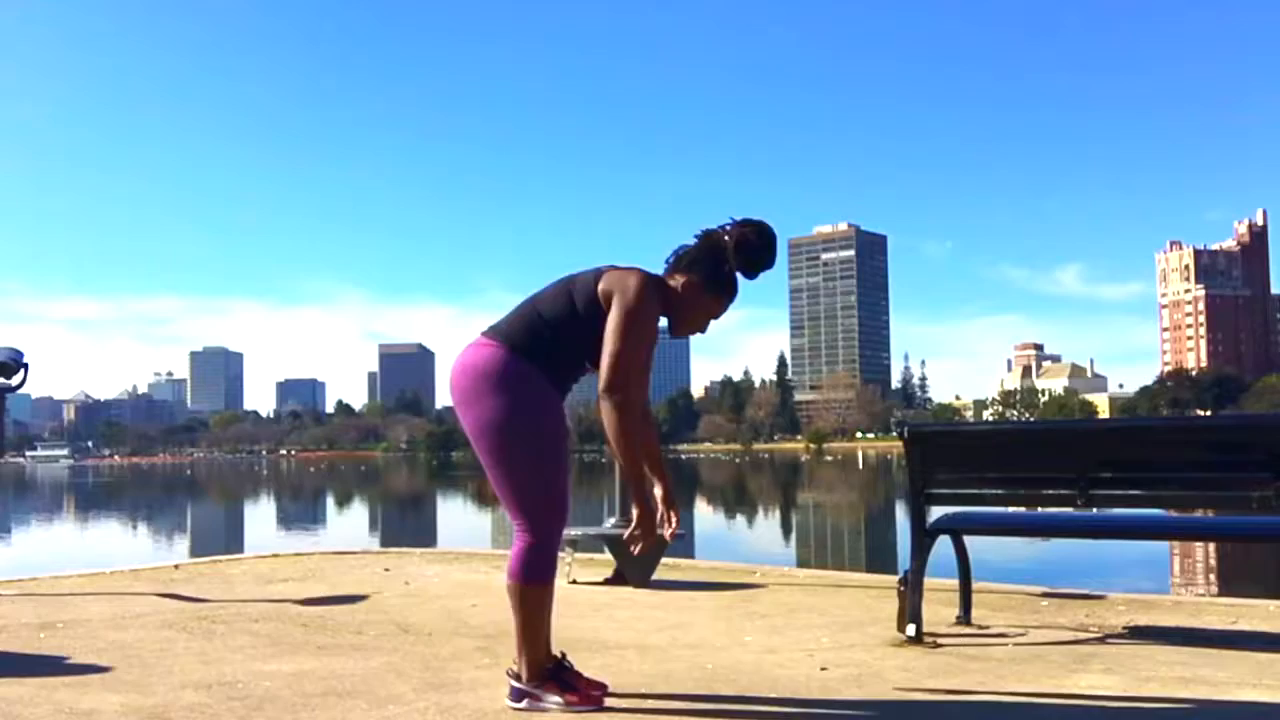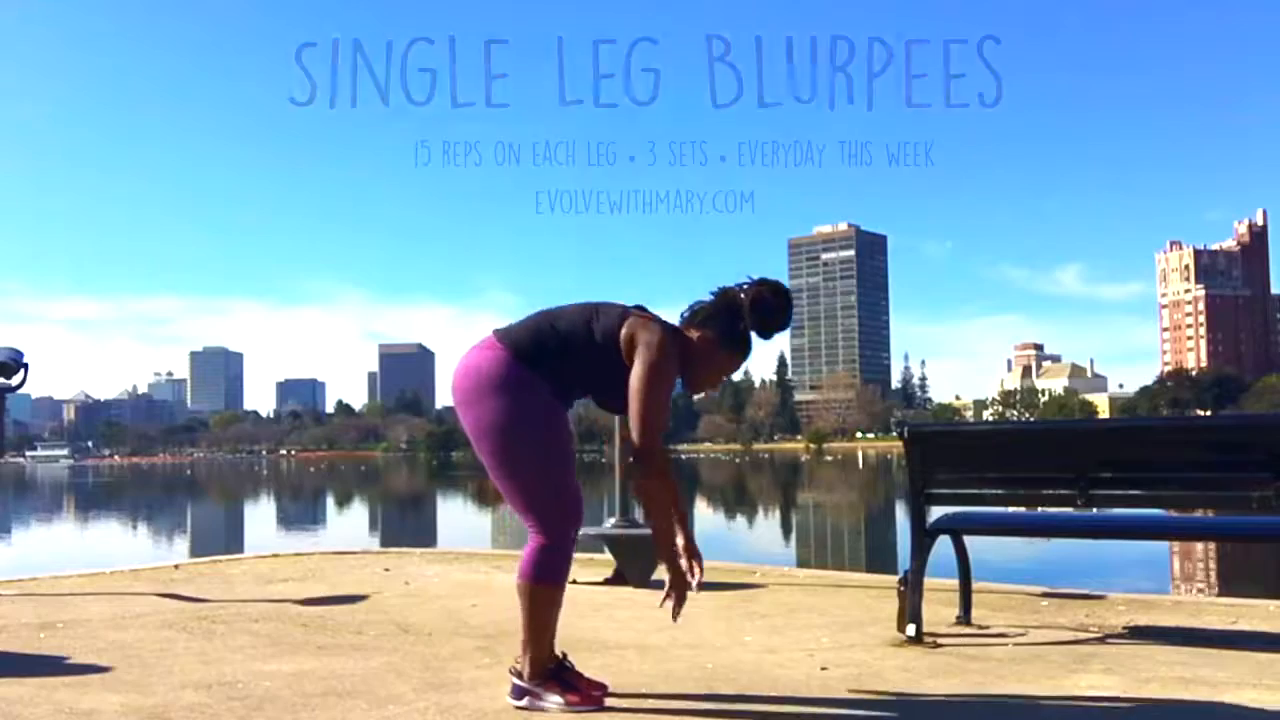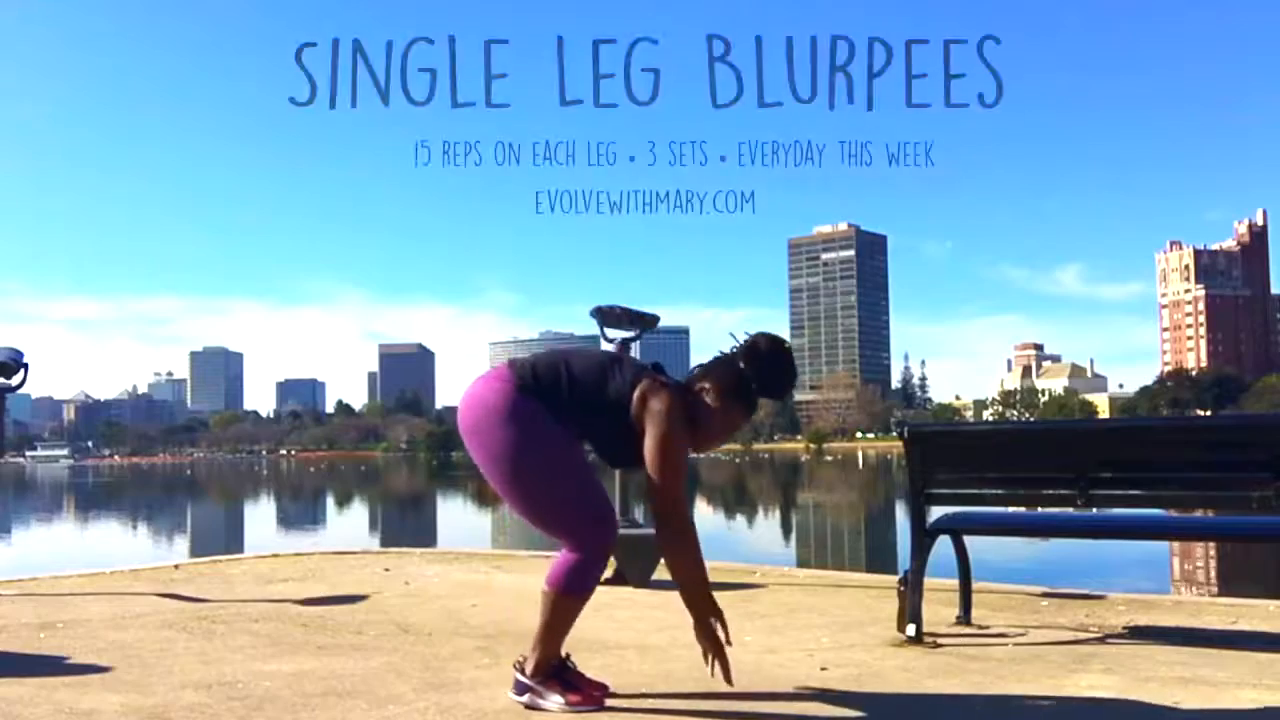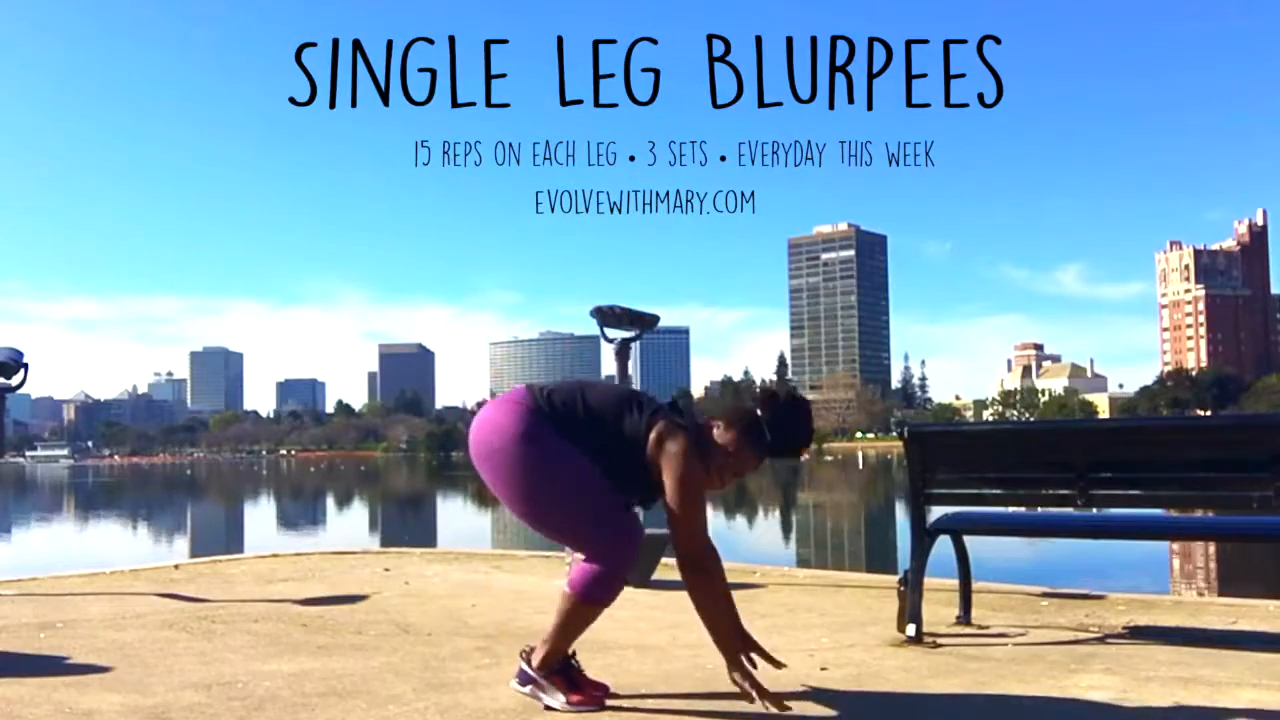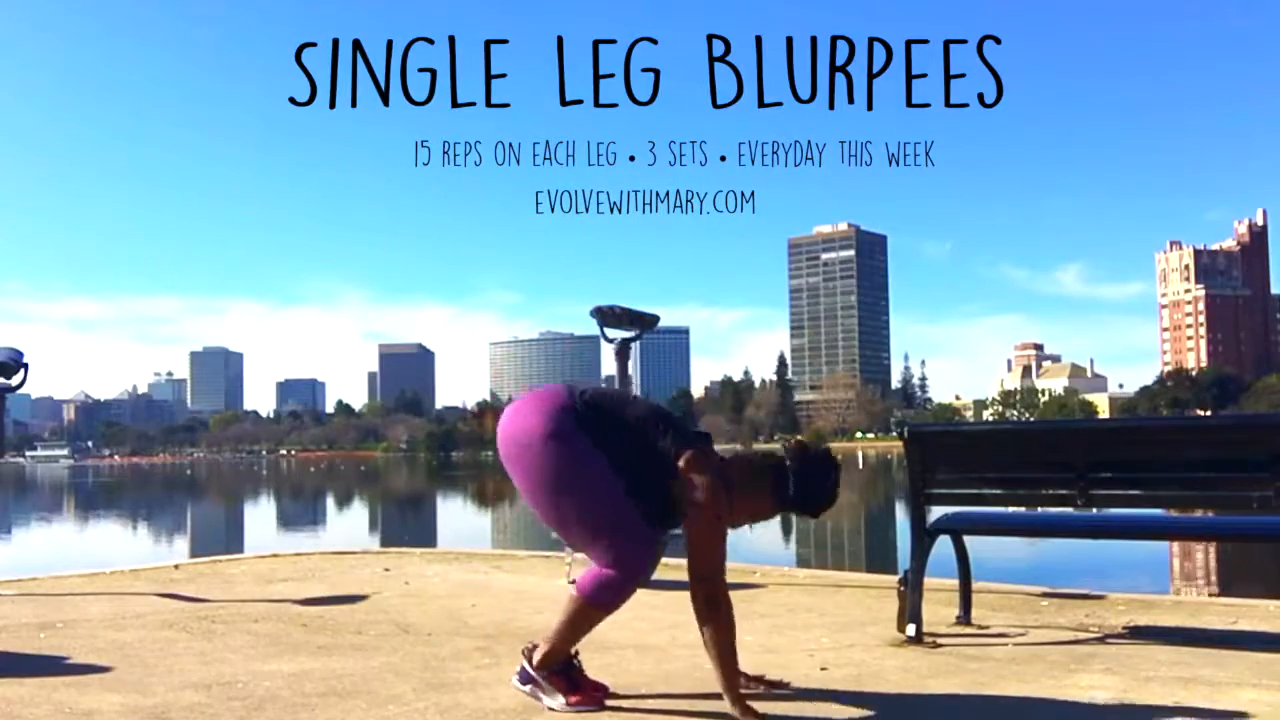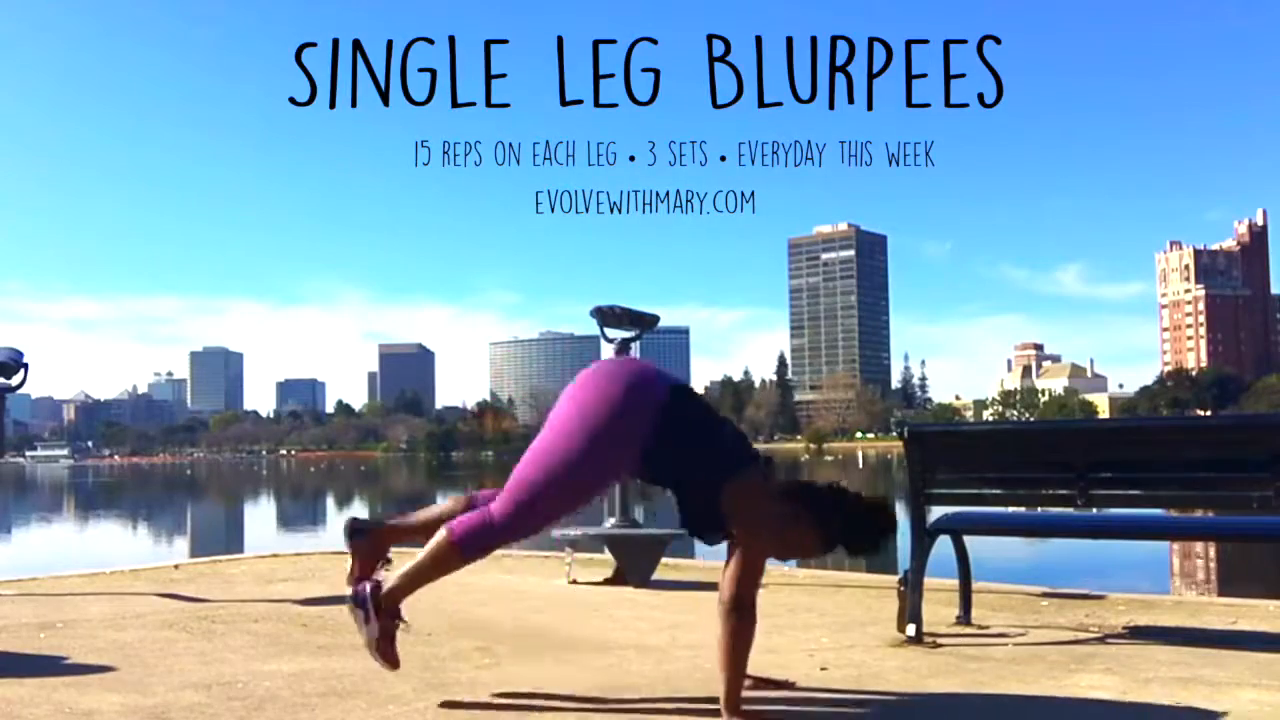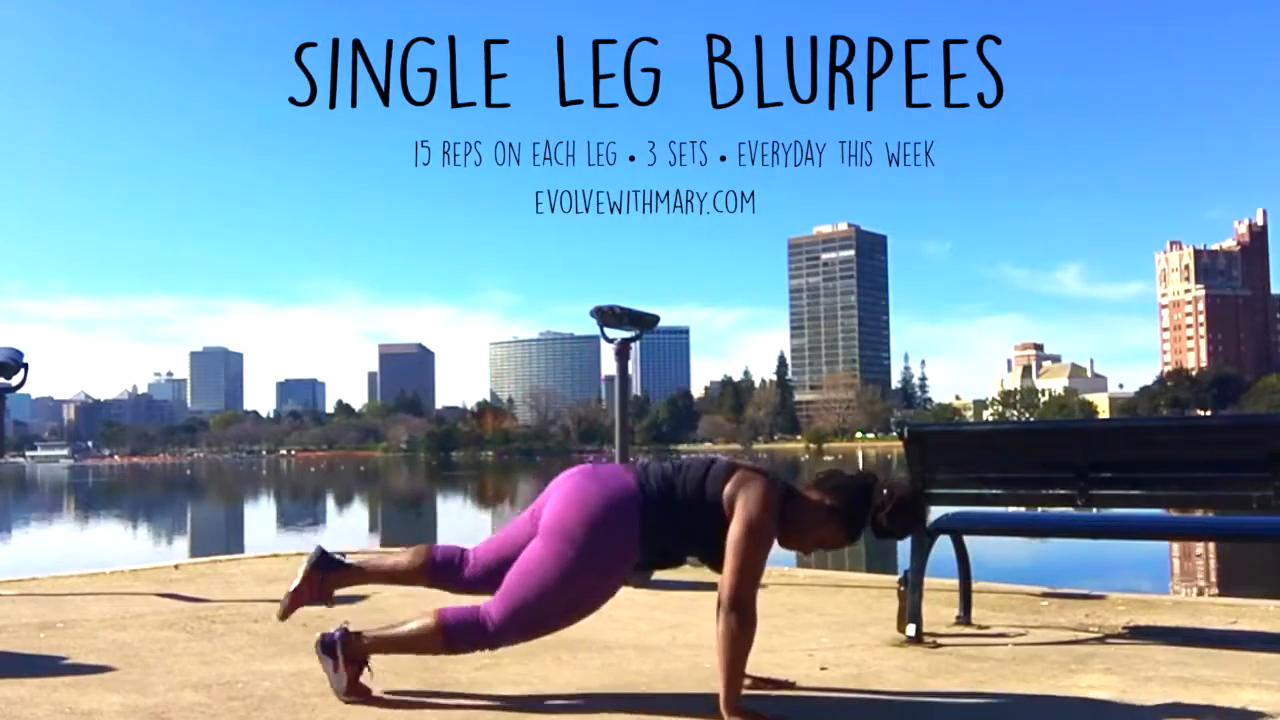
dt=0.2s
person 1, frame 1
left shoulder: (644, 308)
right shoulder: (640, 294)
left elbow: (633, 407)
right elbow: (612, 393)
left wrist: (657, 483)
right wrist: (639, 491)
left hip: (522, 382)
right hip: (496, 376)
left knee: (546, 522)
right knee: (539, 526)
left ankle: (542, 663)
right ankle: (528, 679)
person 1, frame 2
left shoulder: (660, 354)
right shoulder: (658, 346)
left elbow: (651, 460)
right elbow: (647, 455)
left wrist: (677, 546)
right wrist: (675, 553)
left hip: (516, 383)
right hip: (496, 378)
left knee: (562, 520)
right knee: (556, 523)
left ankle: (543, 661)
right ankle: (531, 676)
person 1, frame 3
left shoulder: (669, 411)
right shoulder: (666, 409)
left elbow: (673, 522)
right elbow: (672, 525)
left wrist: (706, 609)
right wrist: (704, 616)
left hip: (511, 410)
right hip: (499, 409)
left knee: (595, 533)
right knee: (593, 537)
left ankle: (548, 661)
right ankle: (535, 672)
person 1, frame 4
left shoulder: (684, 449)
right shoulder: (683, 451)
left elbow: (699, 557)
right elbow: (696, 564)
left wrist: (736, 640)
right wrist: (736, 660)
left hip: (523, 432)
right hip: (510, 431)
left knee: (616, 541)
right knee: (616, 548)
left ankle: (552, 658)
right ankle: (541, 666)
person 1, frame 5
left shoulder: (699, 491)
right shoulder: (705, 486)
left elbow: (710, 590)
right elbow: (708, 595)
left wrist: (731, 673)
left hip: (554, 426)
right hip: (538, 425)
left knee: (618, 555)
right knee: (626, 561)
left ankle: (553, 658)
right ankle: (542, 664)
person 1, frame 6
left shoulder: (757, 501)
right shoulder: (762, 509)
left elbow: (735, 597)
right elbow: (735, 605)
left wrist: (739, 673)
left hip: (629, 394)
right hip: (622, 404)
left knee: (506, 506)
right knee: (511, 514)
left ankle: (379, 533)
right ankle: (384, 595)
person 1, frame 7
left shoulder: (755, 501)
right shoulder: (765, 502)
left elbow: (731, 598)
right elbow: (736, 605)
left hip: (587, 495)
right hip: (599, 523)
left knee: (469, 569)
right knee: (497, 622)
left ankle: (331, 572)
right ankle: (350, 643)
